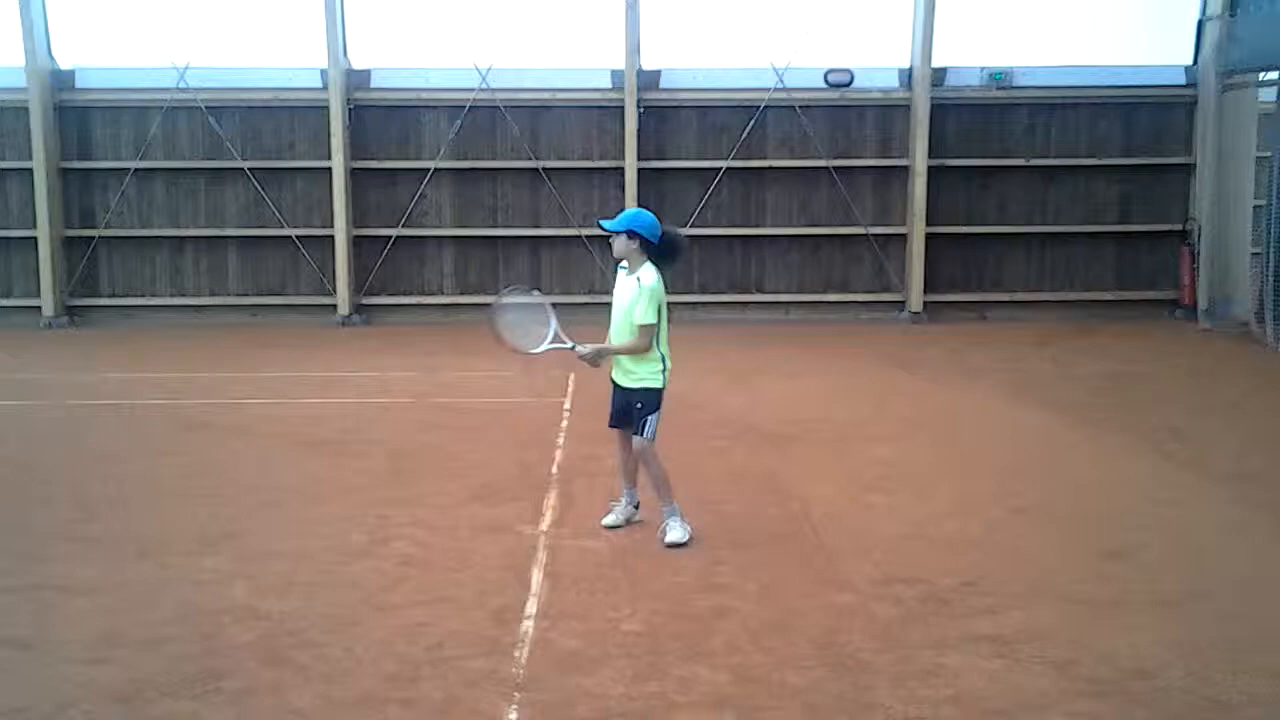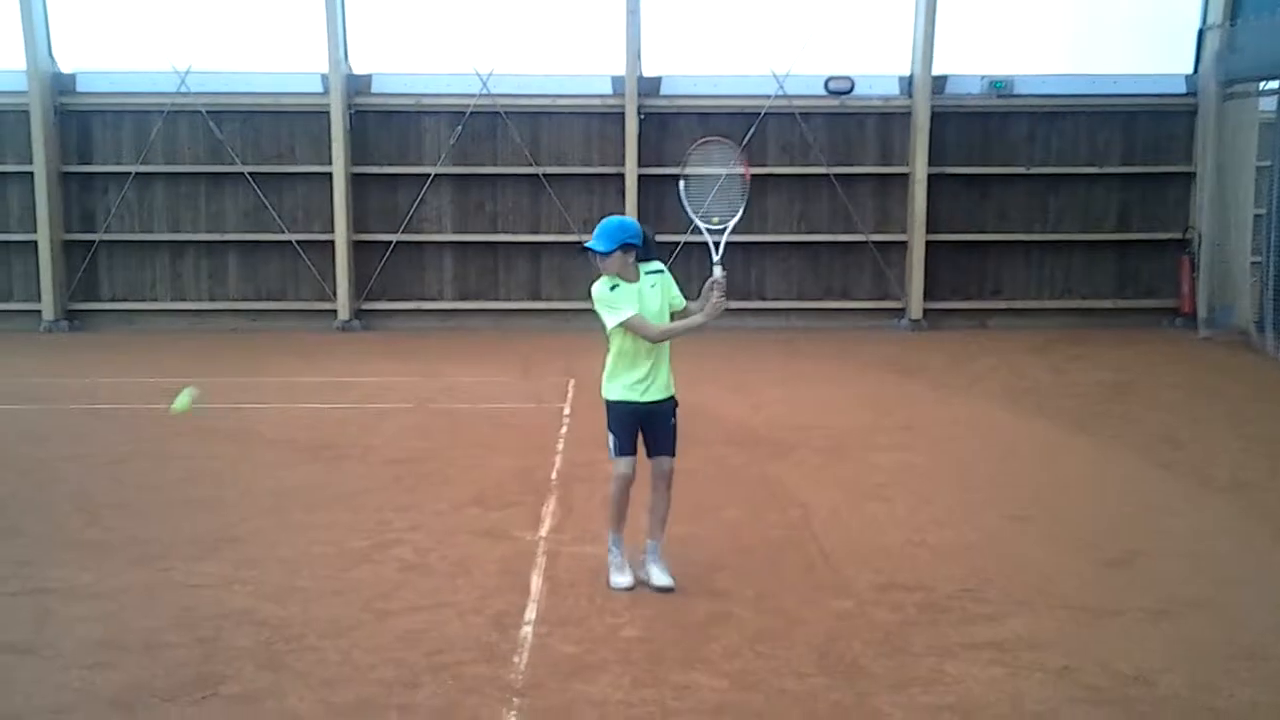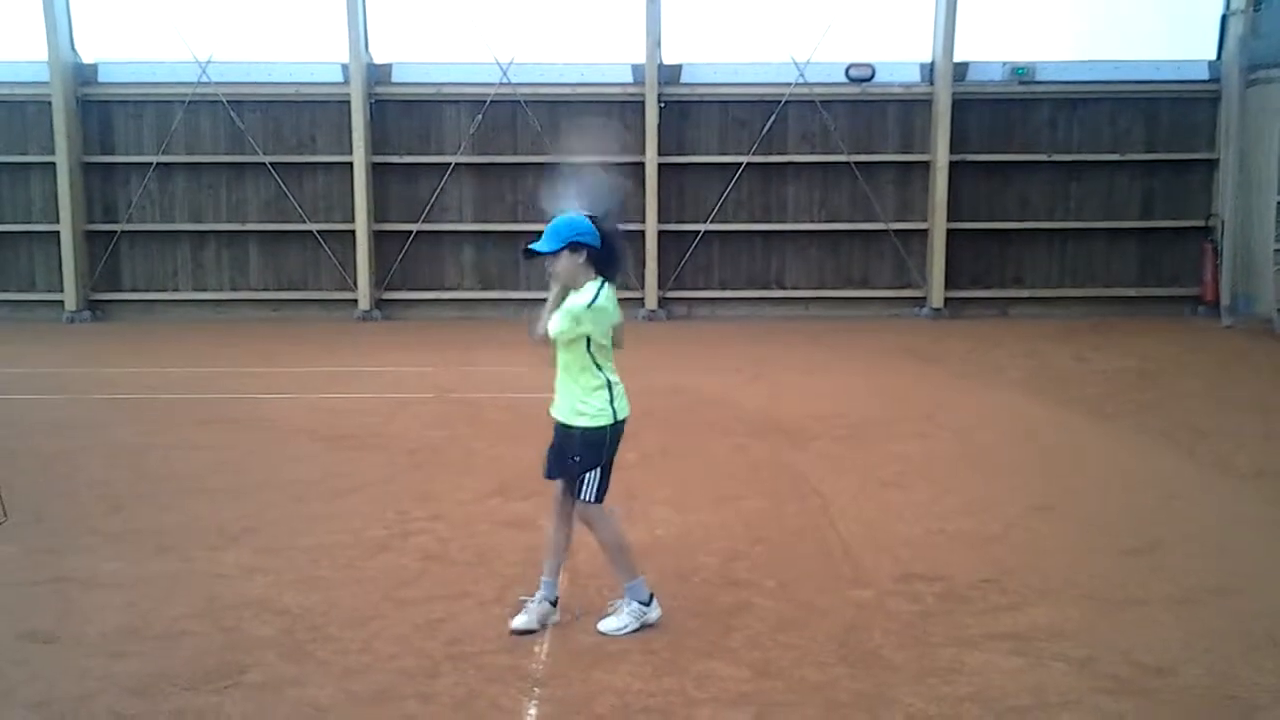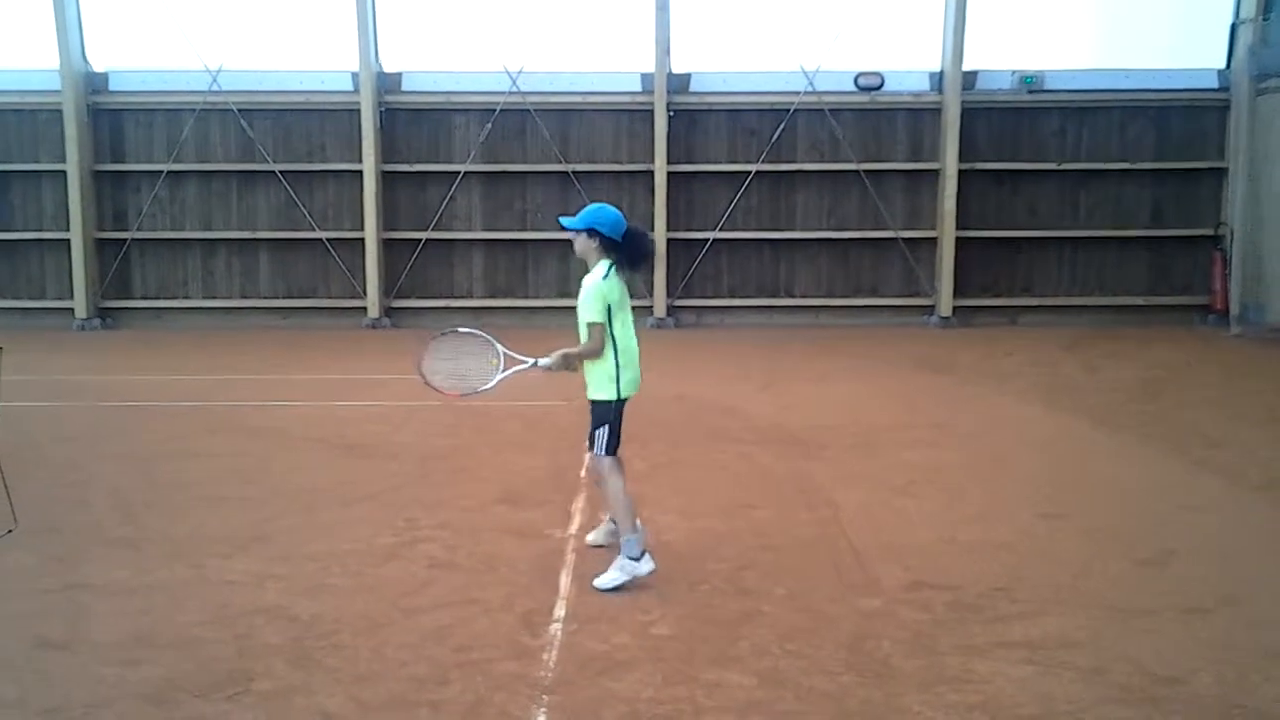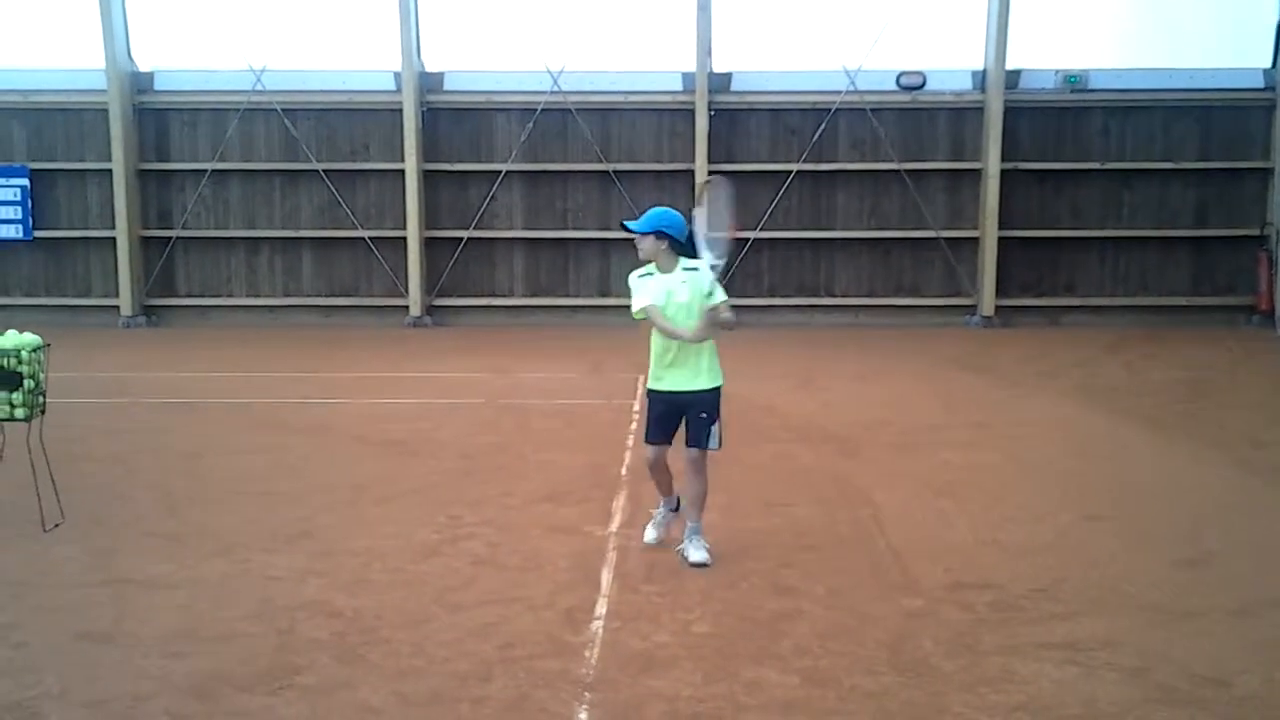
dt=1s
person 1, frame 1
left shoulder: (649, 282)
right shoulder: (624, 270)
left elbow: (645, 344)
left wrist: (602, 350)
right wrist: (602, 350)
left hip: (646, 379)
right hip: (622, 375)
left knee: (643, 448)
right knee: (623, 437)
left ankle: (674, 517)
right ankle: (629, 502)
person 1, frame 2
left shoulder: (657, 273)
right shoulder: (602, 291)
left elbow: (683, 315)
right elbow: (651, 334)
left wrist: (707, 297)
right wrist: (703, 317)
left hip: (660, 393)
right hip: (622, 394)
left knee: (663, 470)
right knee: (624, 472)
left ankle: (653, 558)
right ankle: (616, 550)
person 1, frame 3
left shoulder: (579, 307)
right shoulder: (602, 290)
left elbow: (542, 335)
left wrist: (554, 296)
left hip: (595, 420)
right hip: (572, 417)
left knee: (590, 511)
right knee: (562, 503)
left ankle: (641, 601)
right ankle: (545, 601)
person 1, frame 4
left shoulder: (595, 282)
right shoulder: (609, 275)
left elbow: (595, 346)
left wrist: (566, 355)
right wrist: (575, 356)
left hip: (610, 385)
right hip: (608, 383)
left knee: (604, 466)
right knee: (600, 460)
left ankle: (633, 556)
right ankle: (620, 521)
person 1, frame 5
left shoulder: (698, 271)
right shoulder: (640, 279)
left elbow: (727, 318)
right elbow: (657, 322)
left wrist: (716, 319)
right wrist: (690, 334)
left hip: (702, 381)
right hip: (662, 382)
left knee: (696, 457)
right knee: (653, 456)
left ankle: (693, 536)
right ankle: (669, 505)
